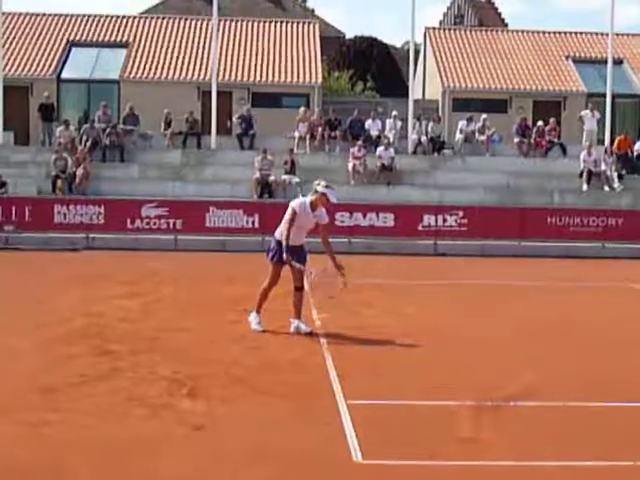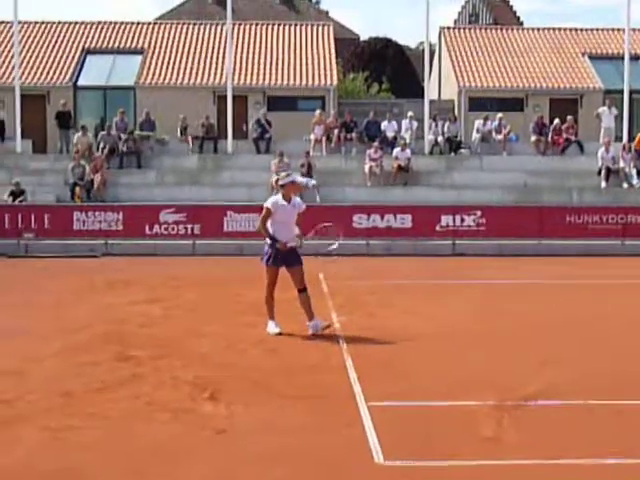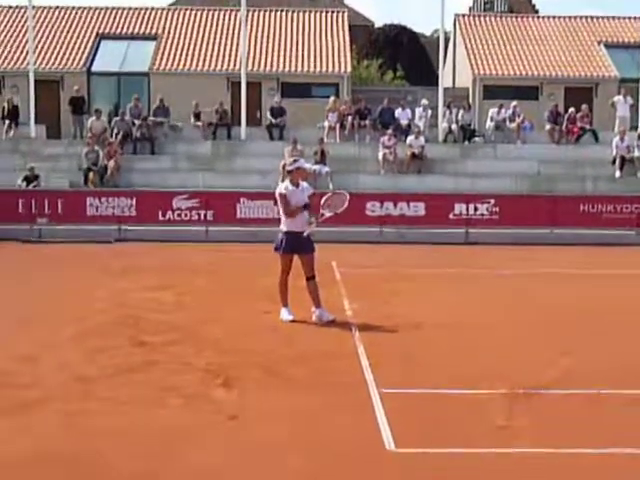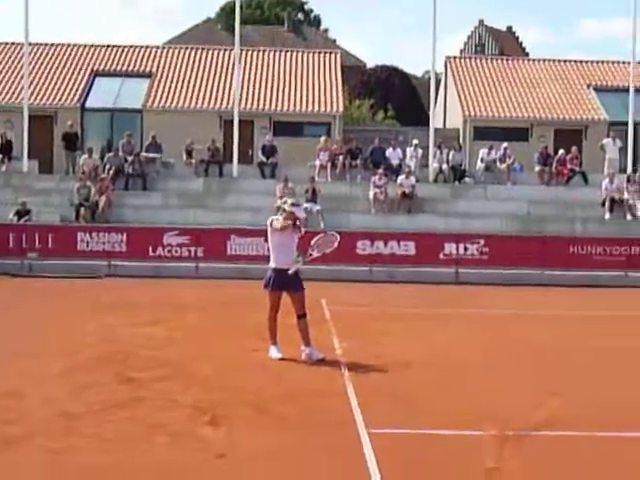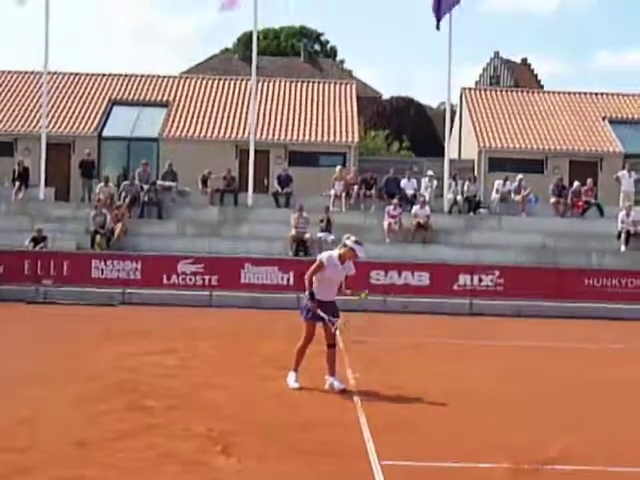
dt=1s
person 1, frame 1
left shoulder: (322, 215)
right shoulder: (298, 205)
left elbow: (325, 241)
right elbow: (287, 228)
left wrist: (335, 262)
right wrist: (285, 251)
left hip: (298, 247)
right hip: (281, 243)
left knee: (299, 284)
right knee: (272, 281)
left ankle: (296, 321)
right ankle: (255, 315)
person 1, frame 2
left shoulder: (297, 203)
right shoulder: (273, 202)
right elbow: (261, 225)
left wrist: (299, 235)
right wrist: (275, 241)
left hip: (291, 248)
right hip: (274, 248)
left knee: (301, 285)
right knee: (271, 286)
left ankle: (313, 322)
right ankle: (271, 322)
person 1, frame 3
left shoulder: (305, 187)
right shoulder: (283, 188)
right elbow: (287, 213)
left wrist: (312, 217)
right wrist: (306, 206)
left hip: (303, 235)
right hip: (288, 235)
left knee: (310, 274)
right knee: (285, 274)
left ankle: (318, 310)
right ankle: (285, 309)
person 1, frame 4
left shoulder: (296, 227)
right shoulder: (274, 221)
right elbow: (281, 226)
right wrist: (293, 224)
left hip: (292, 272)
right hip: (277, 272)
left knee: (301, 311)
right knee: (273, 311)
left ankle: (307, 349)
right ankle: (274, 346)
person 1, frame 5
left shoulder: (348, 266)
right shoulder: (326, 257)
left elbow: (340, 287)
right elbow: (308, 276)
right wrist: (311, 297)
left hip: (330, 304)
right hip: (314, 302)
left knee: (331, 341)
right knee: (307, 339)
left ankle: (331, 378)
right ankle: (294, 373)
